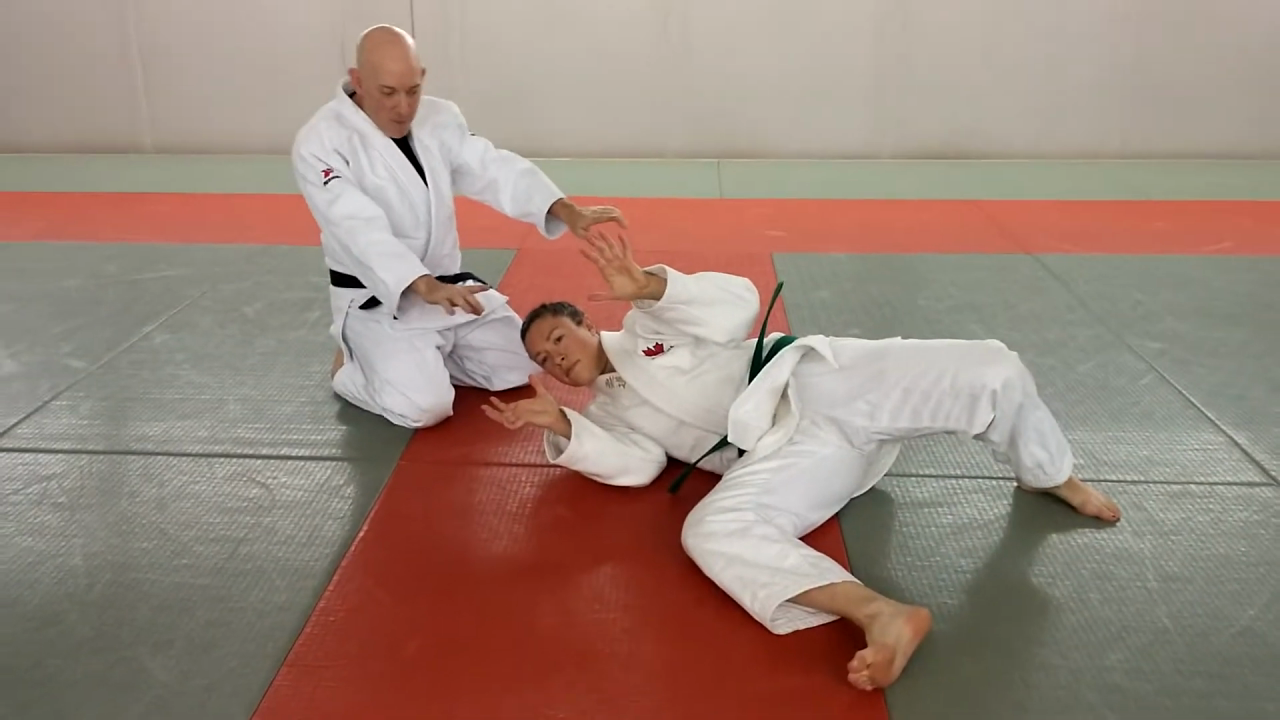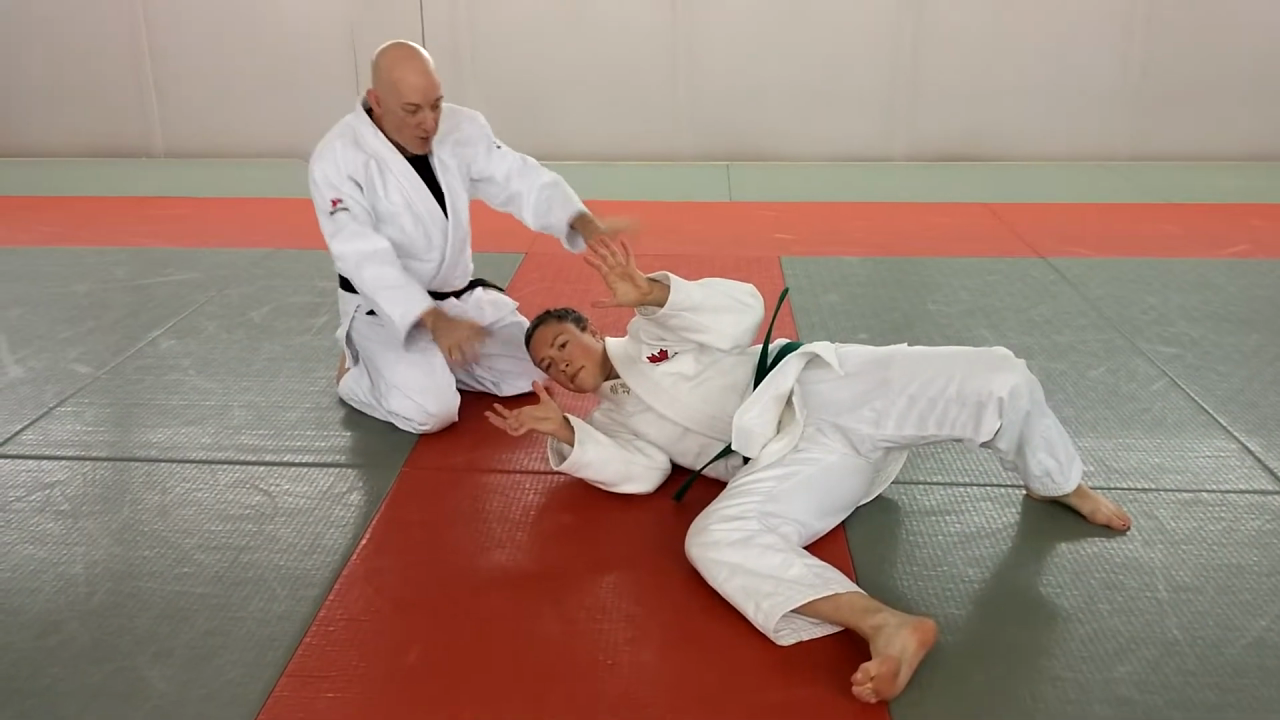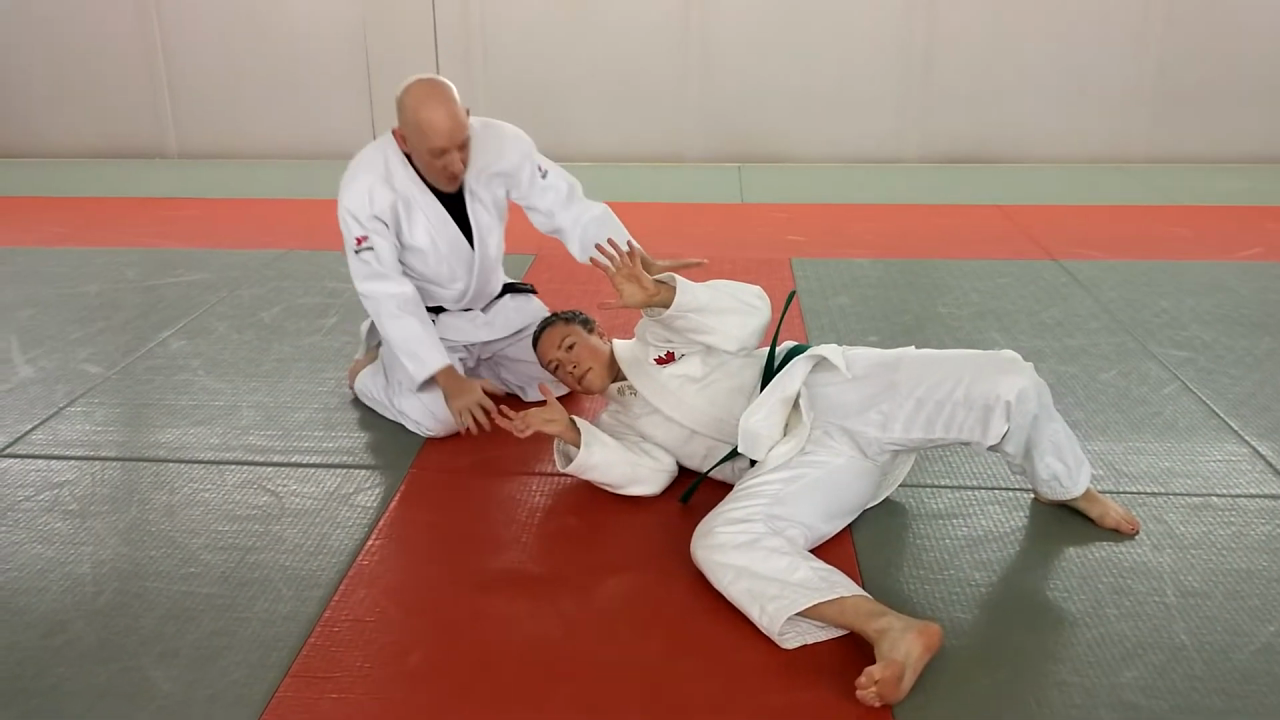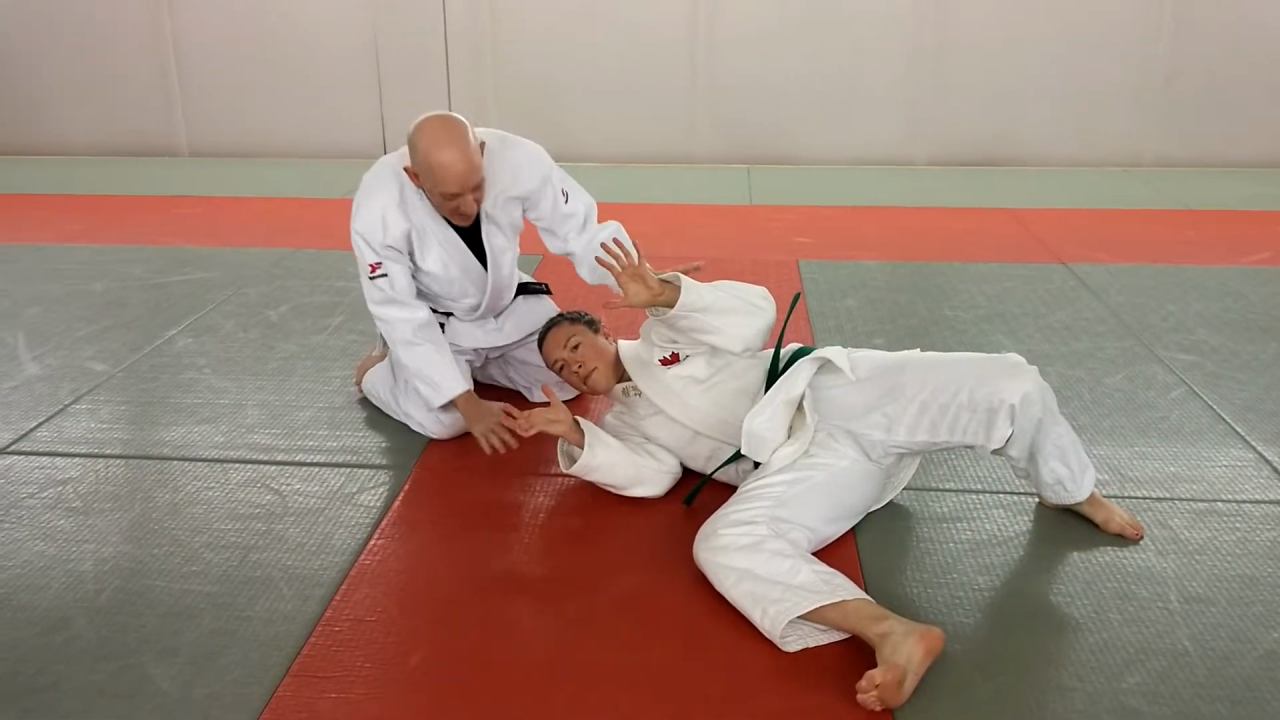
dt=0.3s
person 1, frame 1
left shoulder: (646, 321)
right shoulder: (608, 410)
left elbow: (735, 304)
right elbow: (636, 463)
left wrist: (648, 285)
right wrist: (559, 425)
left hip: (819, 379)
right hip: (782, 446)
left knee: (988, 368)
right knee: (711, 533)
left ankle: (1050, 478)
right ankle: (881, 613)
person 1, frame 2
left shoulder: (650, 328)
right shoulder: (612, 418)
left elbow: (740, 311)
right elbow: (639, 471)
left wrist: (650, 292)
right wrist: (563, 433)
left hip: (824, 386)
right hip: (788, 455)
left knee: (996, 376)
right knee: (714, 541)
left ankle: (1060, 487)
right ankle: (886, 625)
person 1, frame 3
left shoulder: (658, 329)
right shoulder: (619, 420)
left elbow: (745, 312)
right elbow: (646, 474)
left wrist: (657, 293)
right wrist: (571, 435)
left hip: (830, 388)
right hip: (793, 456)
left knee: (1004, 379)
right knee: (719, 544)
left ankle: (1068, 490)
right ankle: (892, 628)
person 1, frame 4
left shoulder: (662, 332)
right shoulder: (623, 421)
left elbow: (751, 313)
right elbow: (649, 475)
left wrist: (662, 293)
right wrist: (575, 436)
left hip: (836, 392)
right hip: (799, 458)
left knee: (1009, 384)
right knee: (722, 546)
left ankle: (1074, 495)
right ankle: (892, 632)
person 2, frame 1
left shoulder: (438, 118)
right shoulder: (321, 142)
left elbow: (494, 170)
right elbow: (359, 230)
left wrist: (566, 210)
right wrist: (425, 287)
left hip: (451, 288)
right hip: (377, 303)
left knee: (523, 369)
right knee: (425, 406)
left ankle: (427, 357)
right ankle: (353, 367)
person 2, frame 2
left shoulder: (461, 126)
right shoulder: (337, 159)
left elbow: (517, 179)
right elbow: (364, 259)
left wrist: (583, 223)
right wrist: (434, 321)
left hip: (462, 297)
right hip: (386, 311)
left knee: (534, 375)
right knee: (430, 411)
left ankle: (438, 360)
right ankle: (356, 373)
person 2, frame 3
left shoulder: (494, 142)
right shoulder: (365, 186)
left elbow: (564, 208)
right elbow: (387, 293)
right wrist: (445, 378)
left hip: (491, 306)
right hip: (417, 322)
right knee: (438, 419)
right ankle: (370, 372)
person 2, frame 4
left shoulder: (519, 160)
right shoulder: (376, 210)
left elbow: (579, 230)
right elbow: (402, 315)
right wrist: (467, 403)
left hip: (507, 303)
right hip: (433, 323)
left knee: (570, 381)
right knee: (442, 421)
left ankle: (477, 365)
right ankle: (380, 370)
